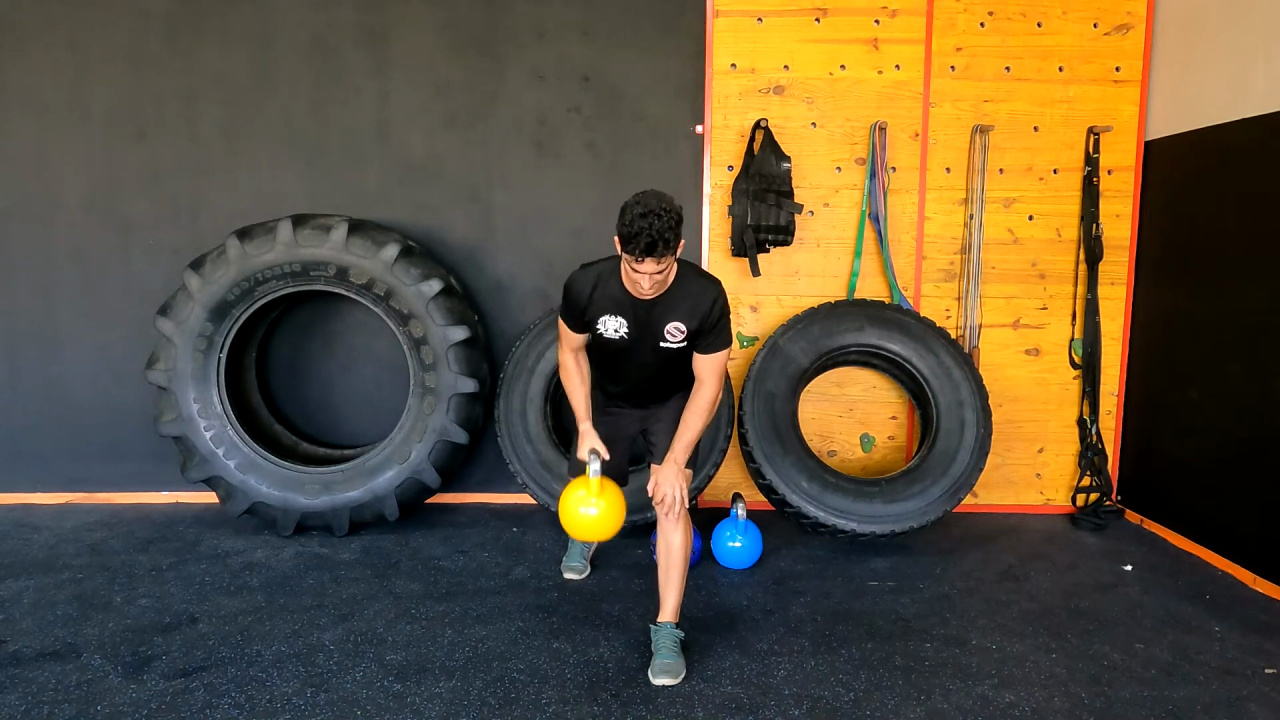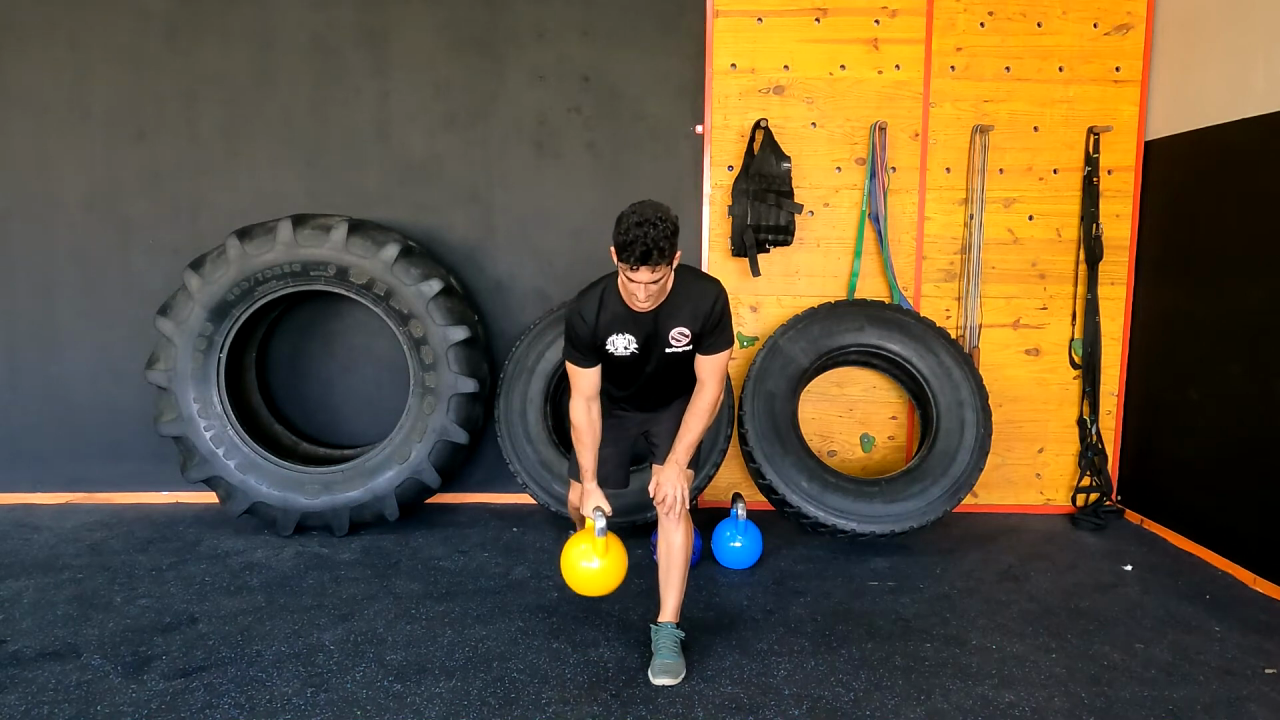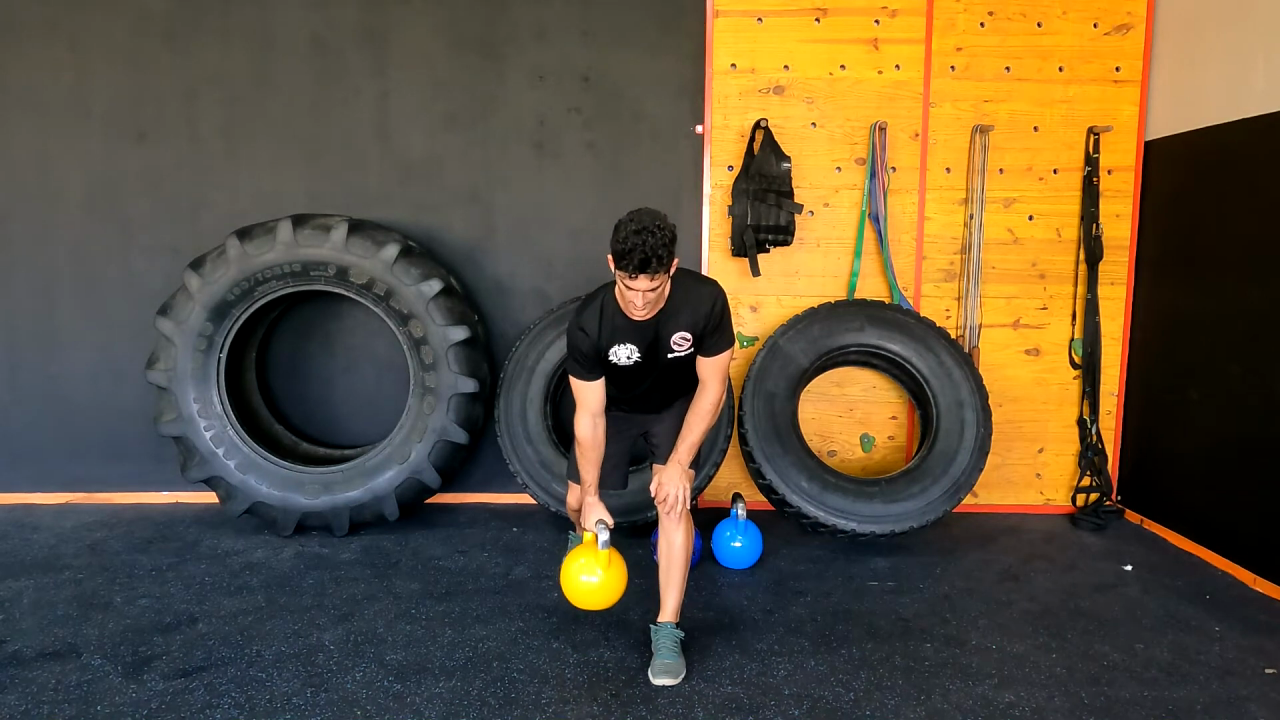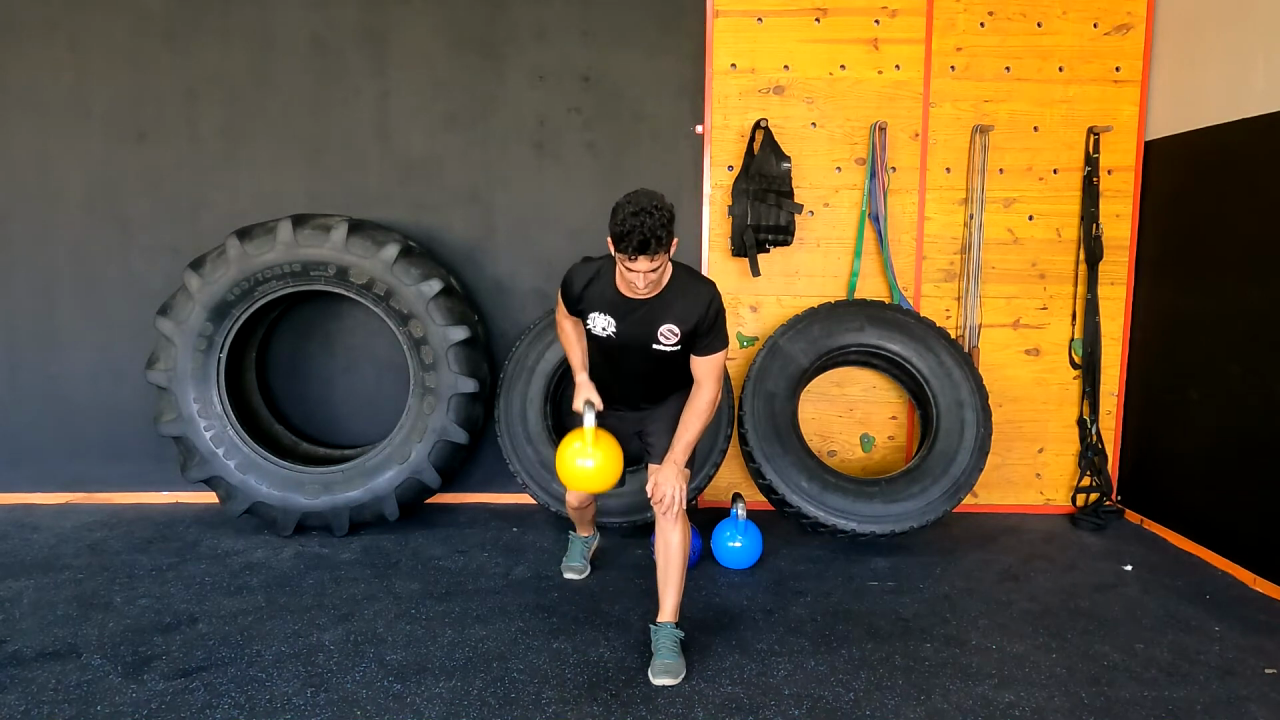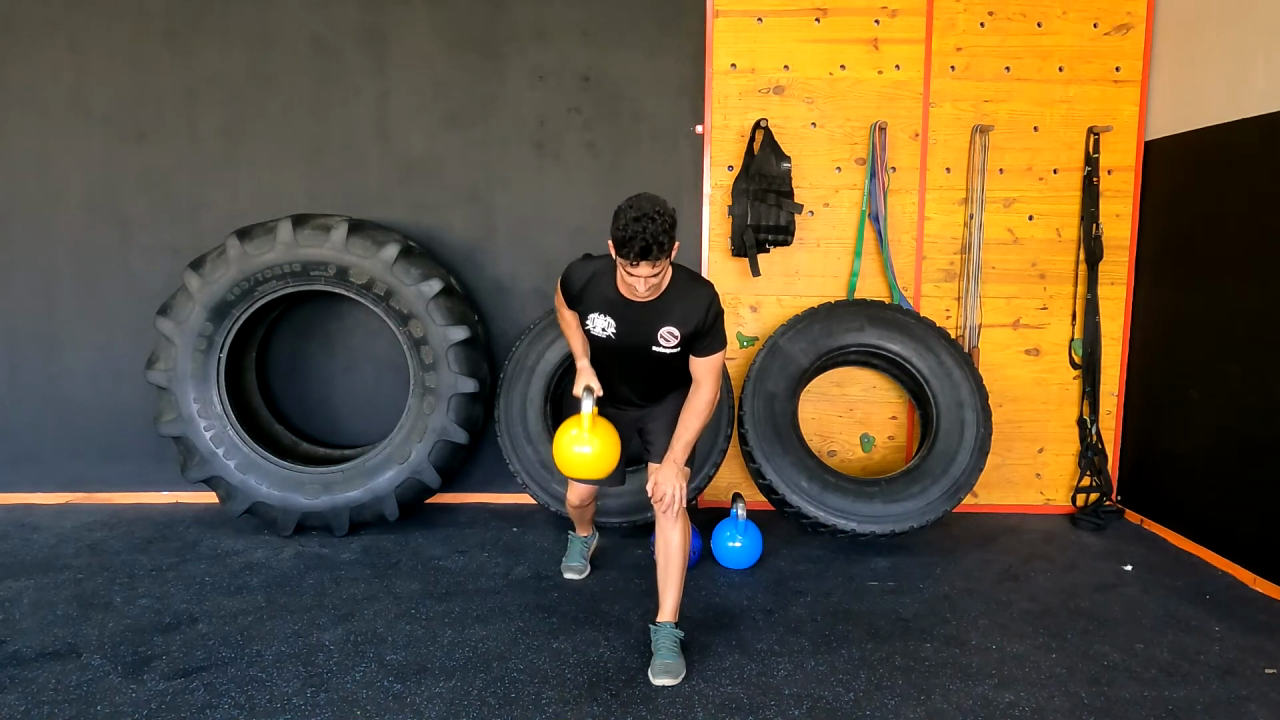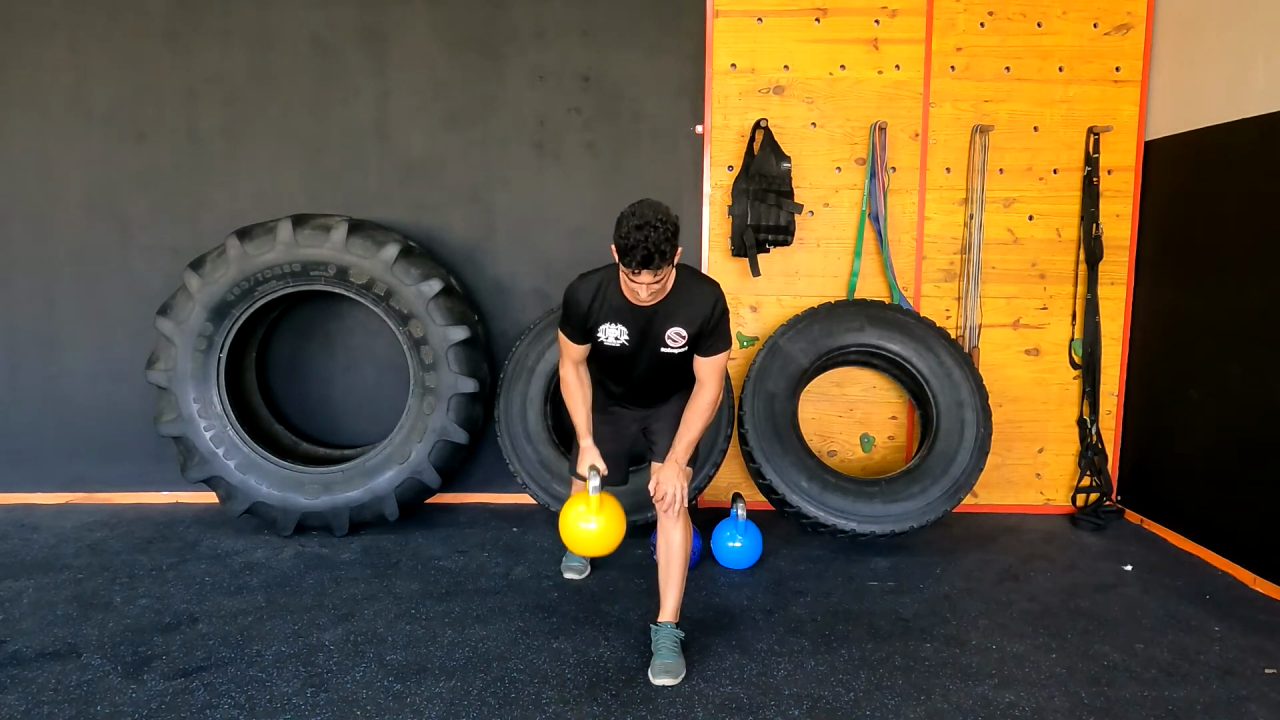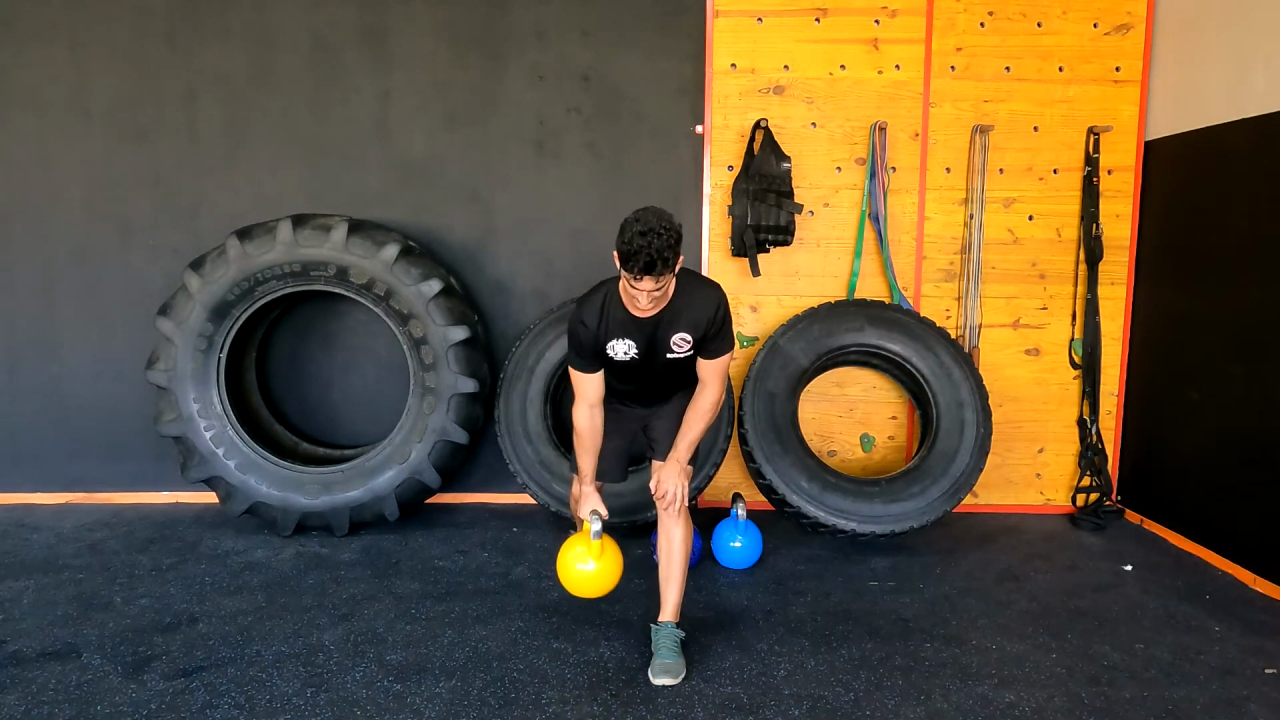
dt=0.4s
person 1, frame 1
left shoulder: (705, 296)
right shoulder: (586, 285)
left elbow: (708, 384)
right elbow: (571, 351)
left wrist: (675, 461)
right wrist: (585, 427)
left hip: (673, 403)
right hip: (608, 401)
left knee: (671, 501)
left ankle: (666, 630)
right ankle: (584, 535)
person 1, frame 2
left shoulder: (706, 298)
right shoulder: (587, 311)
left elbow: (710, 385)
right elbow: (585, 401)
left wrist: (677, 462)
right wrist: (590, 483)
left hip: (676, 404)
right hip: (613, 405)
left knee: (673, 500)
right knee: (580, 499)
left ankle: (667, 631)
right ankle: (582, 535)
person 1, frame 3
left shoulder: (705, 300)
right shoulder: (589, 322)
left elbow: (712, 385)
right elbow: (590, 417)
left wrist: (679, 462)
right wrist: (593, 499)
left hip: (676, 404)
right hip: (614, 407)
left knee: (673, 500)
right knee: (578, 502)
left ankle: (667, 631)
right ankle: (583, 537)
person 1, frame 4
left shoulder: (699, 298)
right shoulder: (583, 280)
left elbow: (708, 385)
right elbow: (565, 316)
left wrist: (674, 461)
right wrist: (582, 376)
left hip: (669, 404)
right hip: (603, 401)
left knee: (669, 501)
right knee: (577, 497)
left ankle: (666, 632)
right ankle: (584, 536)
person 1, frame 5
left shoulder: (698, 301)
right shoulder: (583, 277)
left elbow: (706, 386)
left wrist: (674, 460)
right wrist: (582, 364)
left hip: (668, 402)
right hip: (603, 397)
left knee: (669, 499)
right knee: (579, 493)
left ankle: (666, 631)
right ankle: (583, 535)
person 1, frame 6
left shoulder: (704, 299)
right shoulder: (585, 294)
left elbow: (709, 385)
right elbow: (572, 365)
left wrist: (677, 460)
right wrist: (585, 443)
left hip: (673, 402)
right hip: (608, 402)
left knee: (671, 498)
right knee: (584, 494)
left ankle: (667, 631)
person 1, frame 7
left shoulder: (707, 302)
right shoulder: (590, 314)
left elbow: (711, 385)
right elbow: (588, 405)
left wrist: (677, 460)
right wrist: (587, 486)
left hip: (675, 401)
right hip: (614, 402)
left knee: (672, 498)
right knee: (581, 493)
left ankle: (667, 631)
